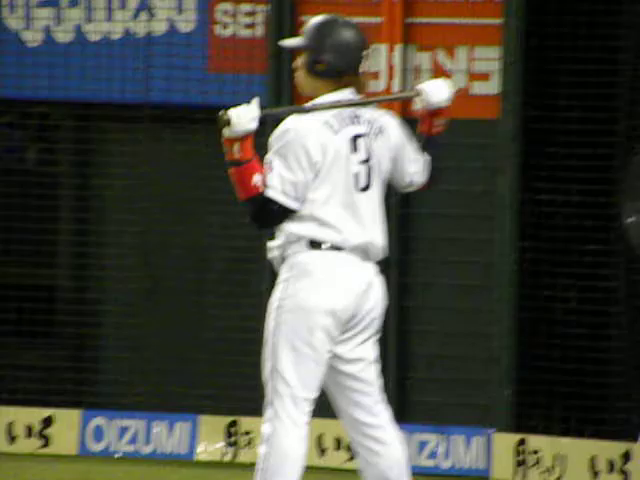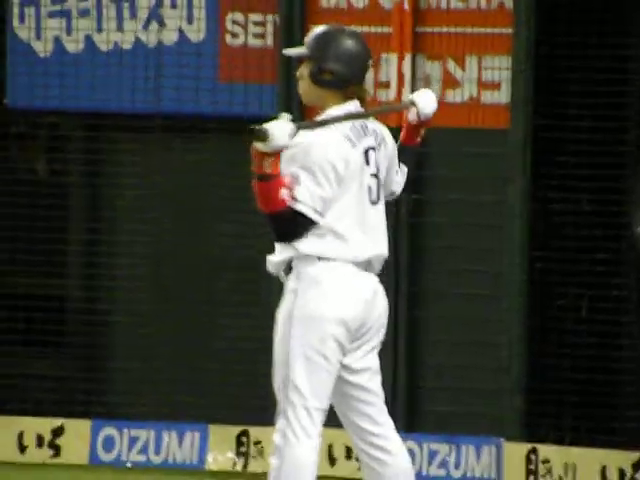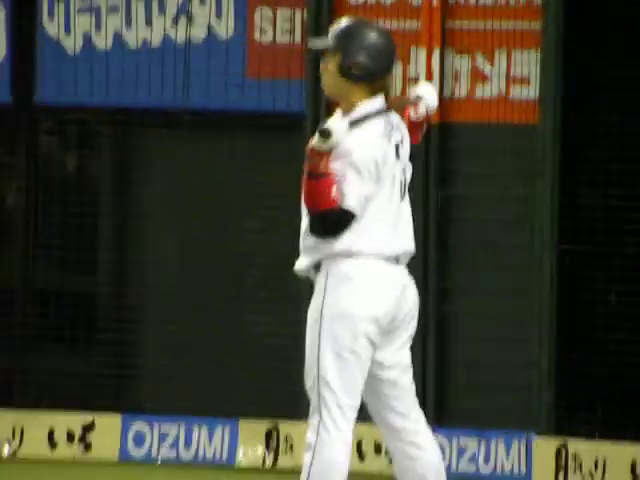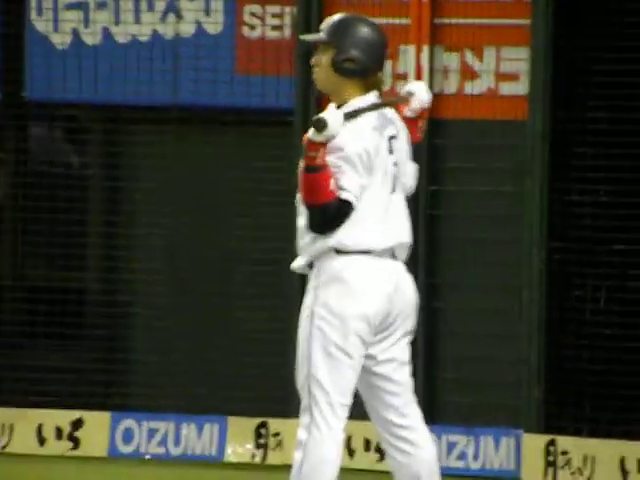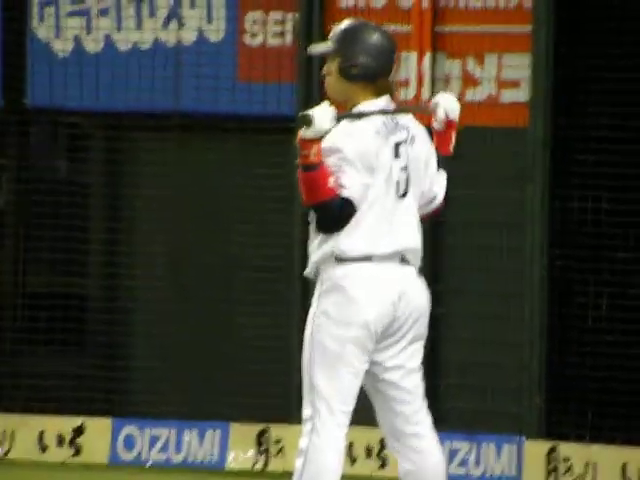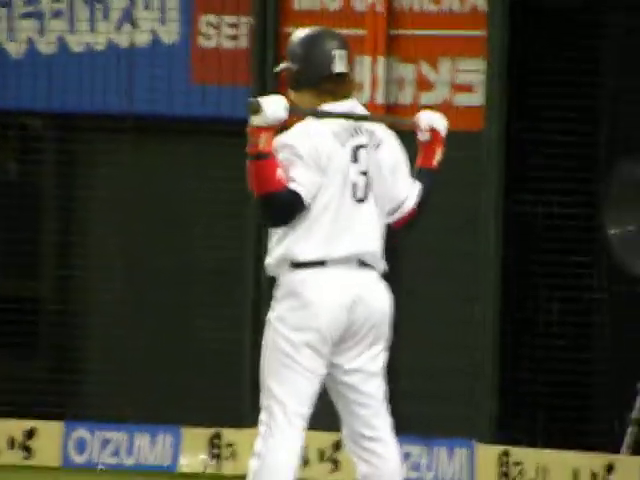
dt=0.2s
person 1, frame 1
left shoulder: (300, 129)
right shoulder: (384, 123)
left elbow: (266, 213)
right elbow: (414, 177)
left wrist: (238, 145)
right wrist: (432, 117)
left hip: (313, 277)
right hip: (364, 280)
left knee: (287, 408)
right knee: (369, 412)
person 1, frame 2
left shoulder: (316, 143)
right shoulder: (376, 133)
left elbow: (287, 227)
left wrist: (268, 159)
right wrist: (414, 129)
left hip: (319, 288)
right hip: (364, 289)
left knee: (298, 419)
right knee: (371, 420)
person 1, frame 3
left shoulder: (353, 138)
right shoulder: (391, 124)
left elbow: (328, 223)
left wrist: (319, 155)
left hip: (351, 284)
right hip: (393, 283)
left knee: (332, 414)
right knee: (402, 416)
person 1, frame 4
left shoulder: (344, 131)
right shoulder: (391, 121)
left elbow: (325, 217)
left wrist: (315, 149)
left hip: (347, 280)
right hip: (393, 280)
left knee: (323, 413)
right knee: (399, 414)
person 1, frame 5
left shoulder: (348, 135)
right shoulder: (412, 130)
left elbow: (328, 216)
right elbow: (431, 203)
left wrist: (309, 148)
right wrist: (446, 134)
left hip: (351, 286)
right hip: (404, 286)
left knee: (325, 418)
right knee: (409, 420)
person 1, frame 6
left shoulder: (307, 136)
right shoulder: (383, 138)
left elbow: (278, 208)
right elbow: (405, 212)
left wrist: (261, 138)
right wrist: (431, 151)
left hip: (310, 289)
right hip: (367, 291)
left knee: (282, 420)
right knee: (370, 422)
